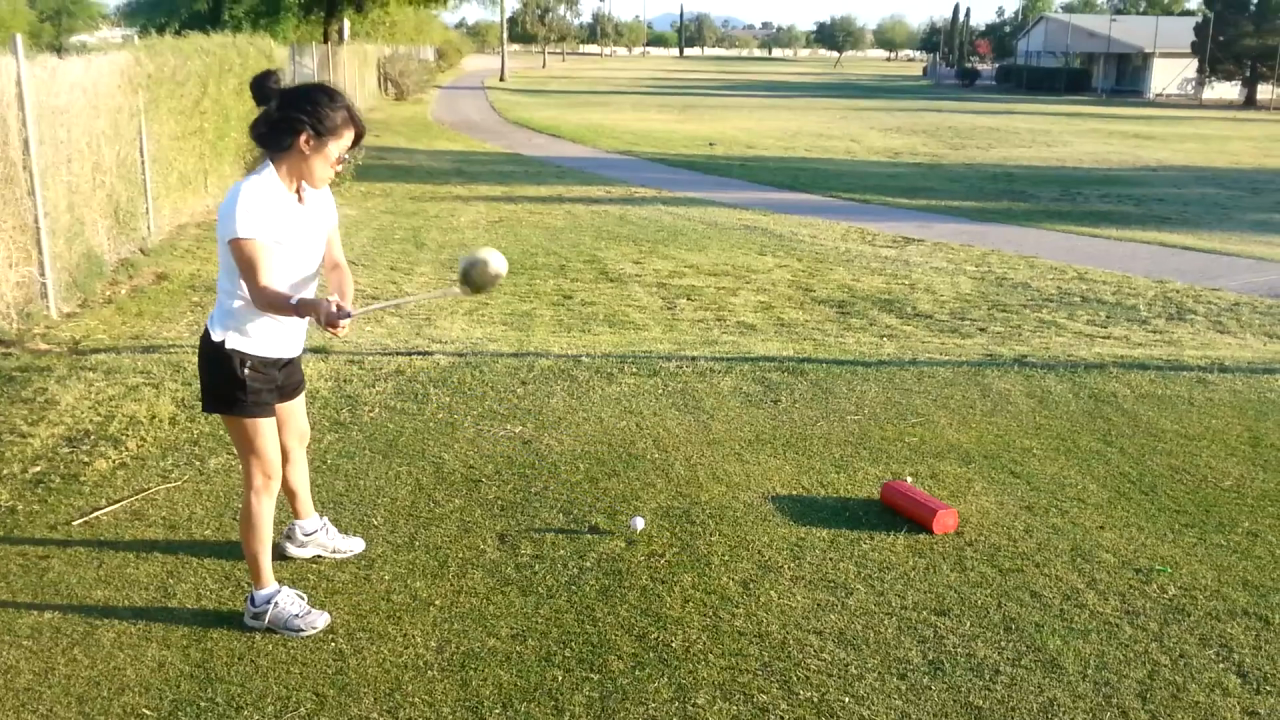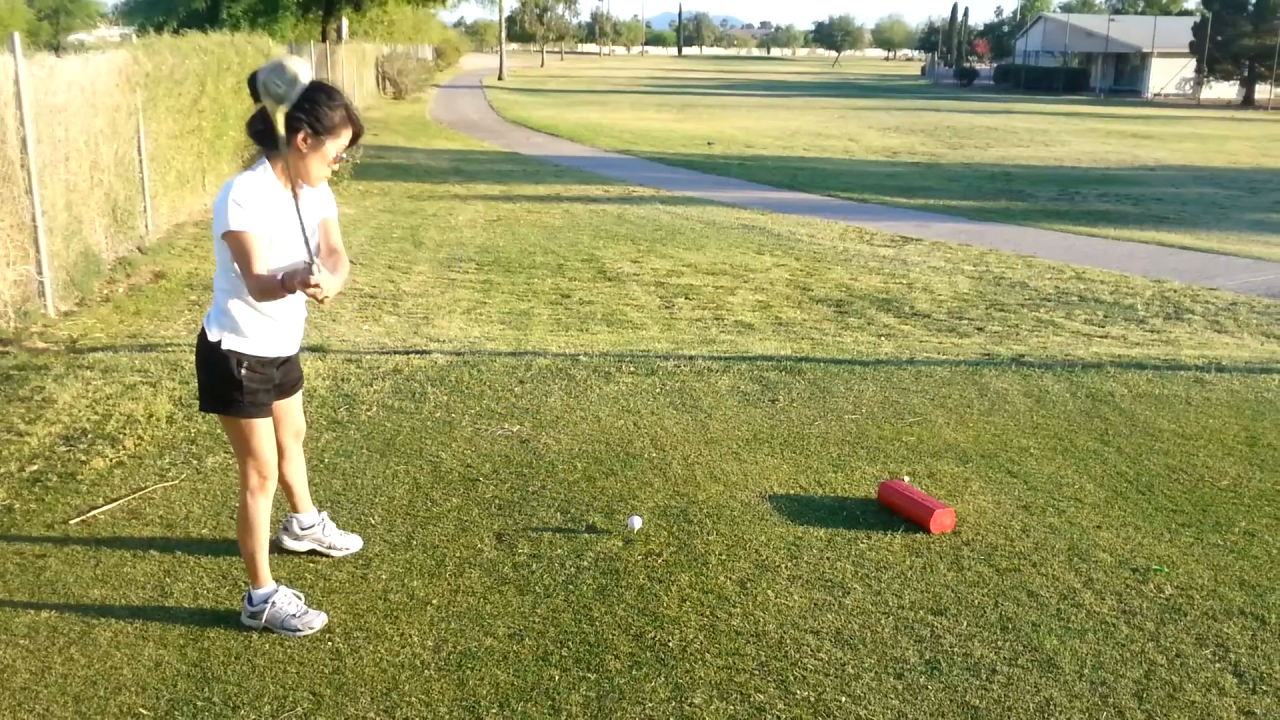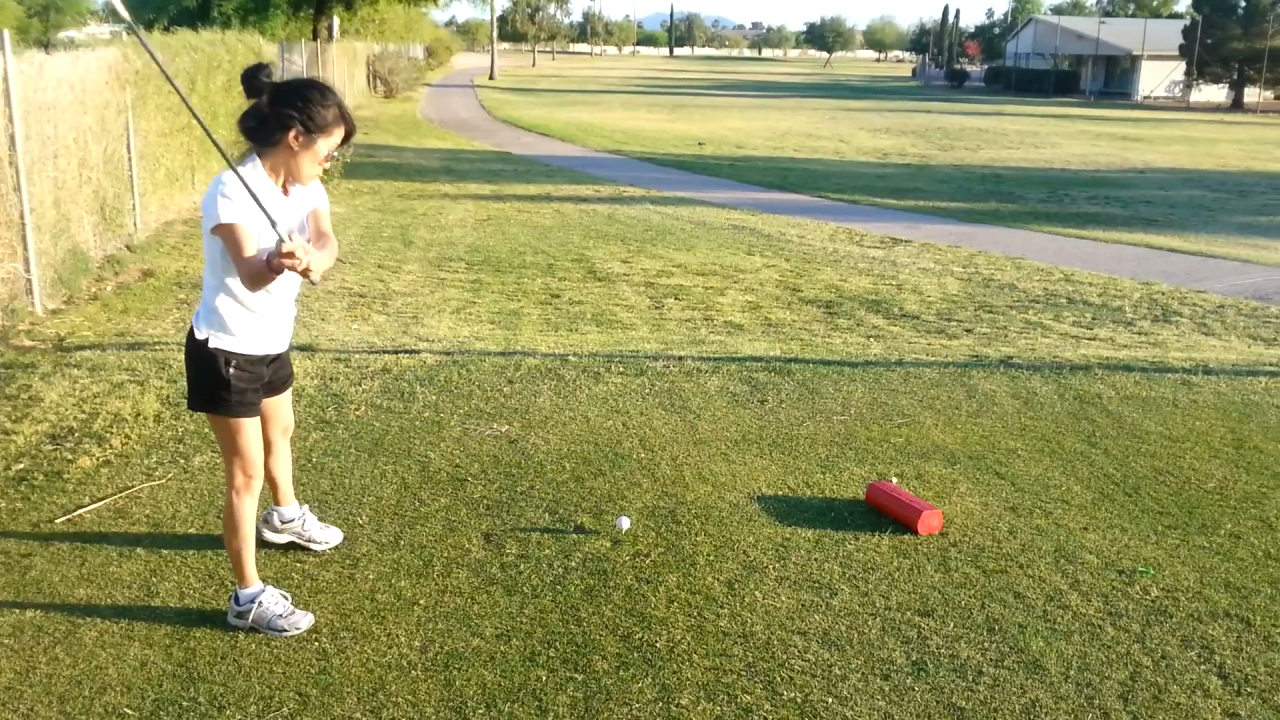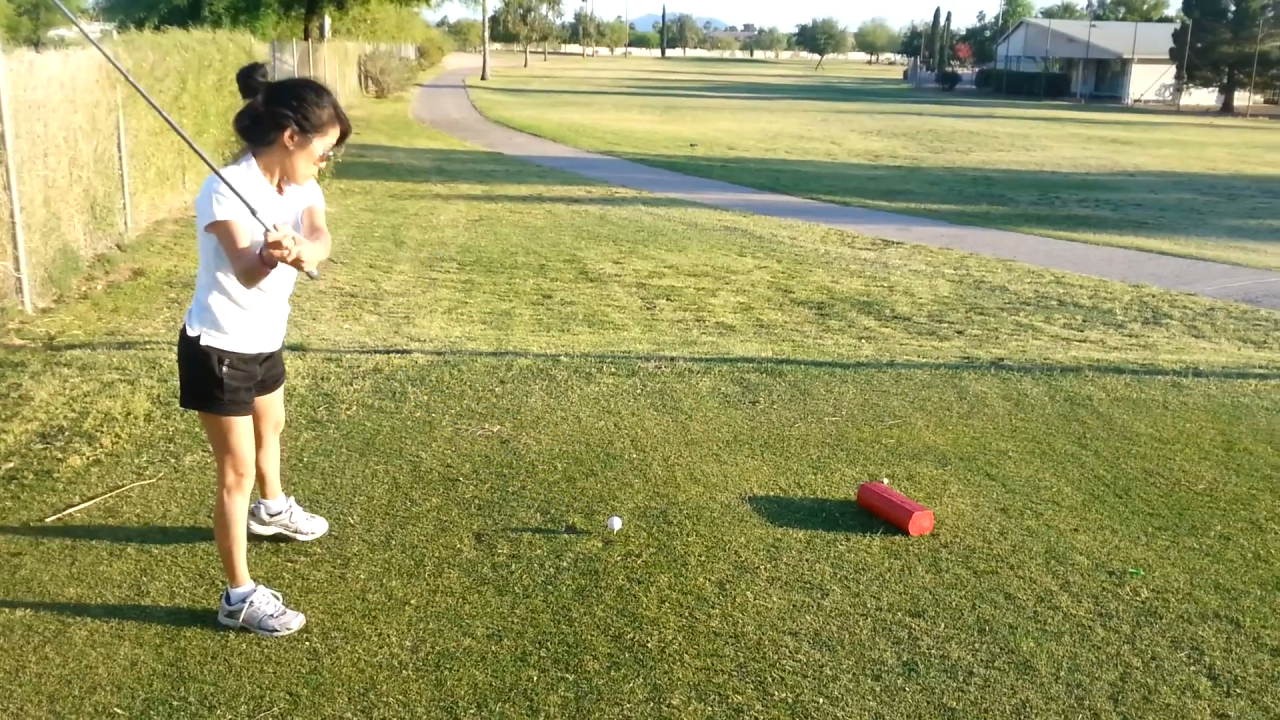
dt=0.1s
person 1, frame 1
left shoulder: (316, 197)
right shoulder: (249, 199)
left elbow: (336, 264)
right elbow: (262, 295)
left wrist: (340, 301)
right wrist: (310, 308)
left hip: (283, 351)
right hip: (240, 354)
left knee: (296, 444)
right knee: (264, 473)
left ankle: (306, 529)
right ankle: (264, 597)
person 1, frame 2
left shoulder: (314, 193)
right shoulder: (242, 195)
left elbow: (334, 252)
right elbow: (256, 283)
left wrist: (326, 277)
right wrist: (294, 281)
left hip: (281, 349)
right hip: (237, 353)
left knee: (292, 439)
right knee: (260, 474)
left ankle: (303, 523)
right ankle: (261, 596)
person 1, frame 3
left shoulder: (306, 190)
right shoulder: (229, 191)
left elbow: (326, 242)
right elbow: (248, 275)
left wrist: (309, 256)
right wrist: (276, 263)
left hip: (272, 346)
right hip: (225, 352)
left knee: (280, 433)
right knee: (246, 473)
left ankle: (285, 516)
right ankle: (249, 596)
person 1, frame 4
left shoulder: (301, 189)
right shoulder: (223, 188)
left elbow: (321, 238)
right elbow: (244, 271)
left wrist: (300, 249)
right wrist: (268, 256)
left hip: (265, 344)
right hip: (218, 350)
left knee: (270, 429)
right knee: (237, 472)
left ankle: (272, 508)
right ankle: (239, 596)
